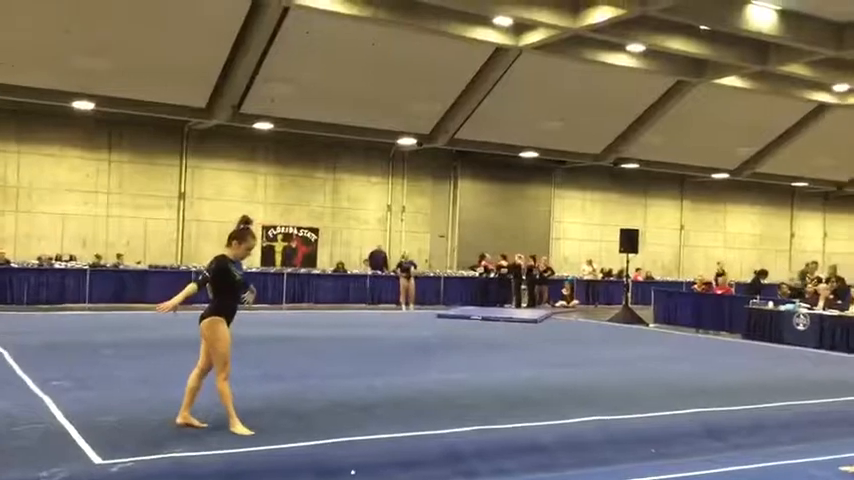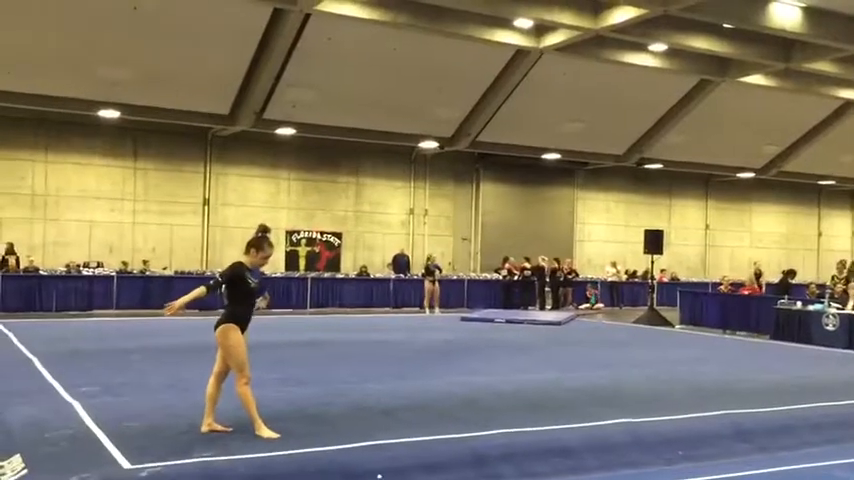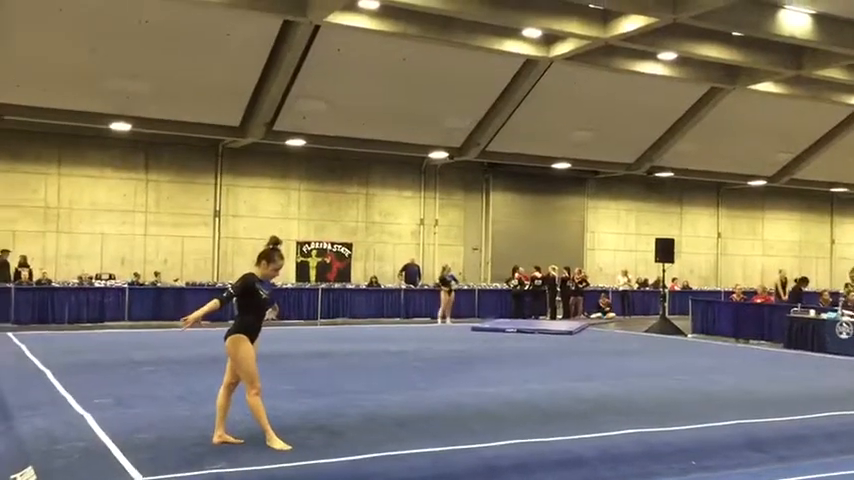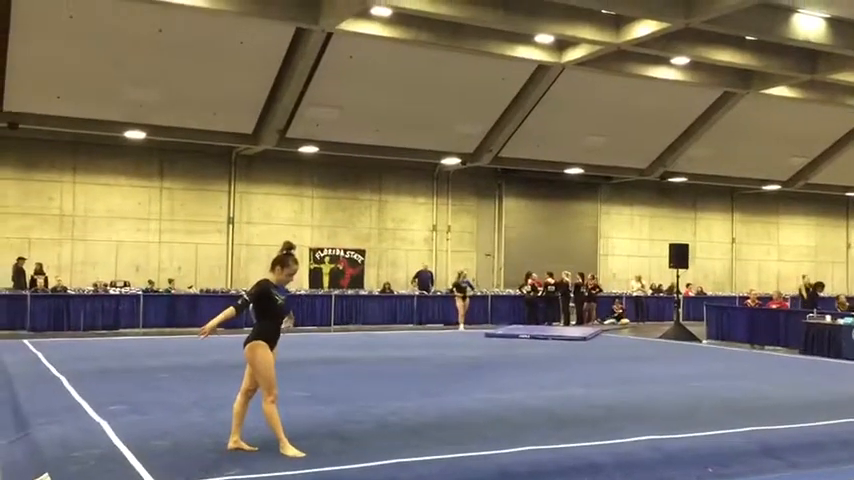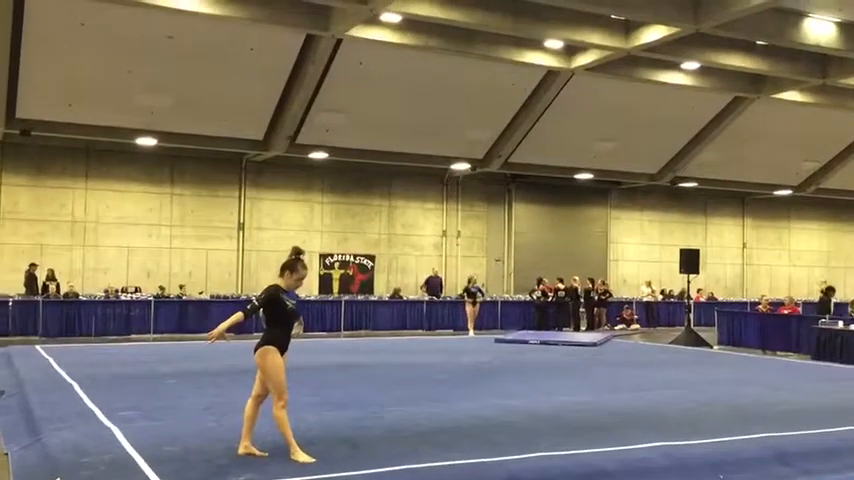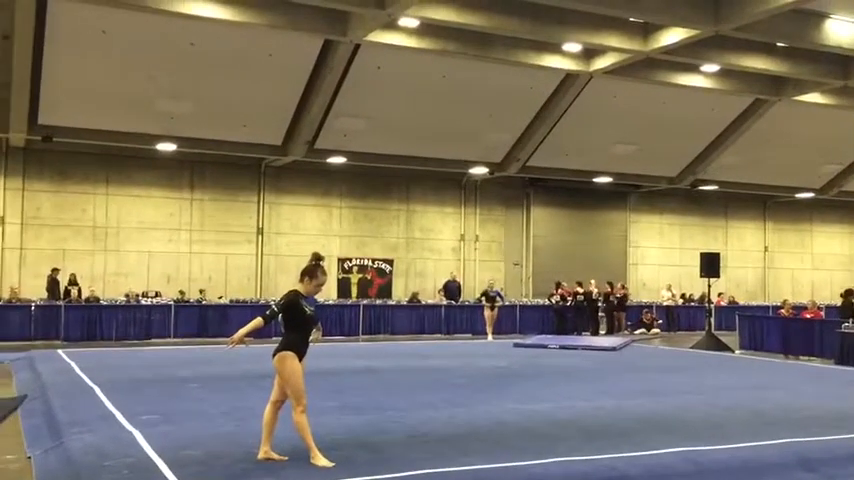
dt=0.5s
person 1, frame 1
left shoulder: (236, 265)
right shoulder: (220, 262)
right elbow: (199, 282)
left wrist: (248, 292)
right wrist: (176, 300)
left hip: (219, 320)
right hip: (214, 320)
left knee: (202, 369)
right knee: (223, 372)
left ankle: (184, 415)
right ankle: (234, 422)
person 1, frame 2
left shoulder: (254, 273)
right shoulder: (237, 270)
right elbow: (211, 286)
left wrist: (261, 300)
right wrist: (184, 300)
left hip: (237, 328)
right hip: (229, 327)
left knee: (219, 374)
right knee: (244, 377)
left ankle: (208, 422)
right ankle: (259, 425)
person 1, frame 3
left shoulder: (263, 284)
right shoulder: (248, 281)
right elbow: (223, 299)
left wrist: (271, 310)
right wrist: (199, 313)
left hip: (247, 338)
right hip: (238, 337)
left knee: (229, 385)
right knee: (254, 388)
left ankle: (219, 433)
right ankle: (270, 436)
person 1, frame 4
left shoulder: (279, 290)
right shoulder: (263, 287)
right elbow: (240, 306)
right wrist: (215, 322)
left hip: (267, 344)
right hip: (258, 344)
left knee: (247, 391)
right knee: (270, 395)
left ankle: (234, 439)
right ankle: (284, 444)
person 1, frame 5
left shoulder: (290, 295)
right shoulder: (273, 292)
right elbow: (248, 311)
right wrist: (223, 326)
left hip: (278, 350)
right hip: (268, 349)
left knee: (258, 396)
right knee: (281, 400)
left ankle: (245, 444)
right ankle: (294, 450)
person 1, frame 6
left shoulder: (307, 301)
right shoulder: (292, 298)
right elbow: (267, 316)
left wrist: (316, 329)
right wrist: (243, 331)
left hip: (295, 355)
right hip: (287, 355)
left knee: (276, 401)
right knee: (300, 405)
left ankle: (265, 449)
right ankle: (314, 454)
